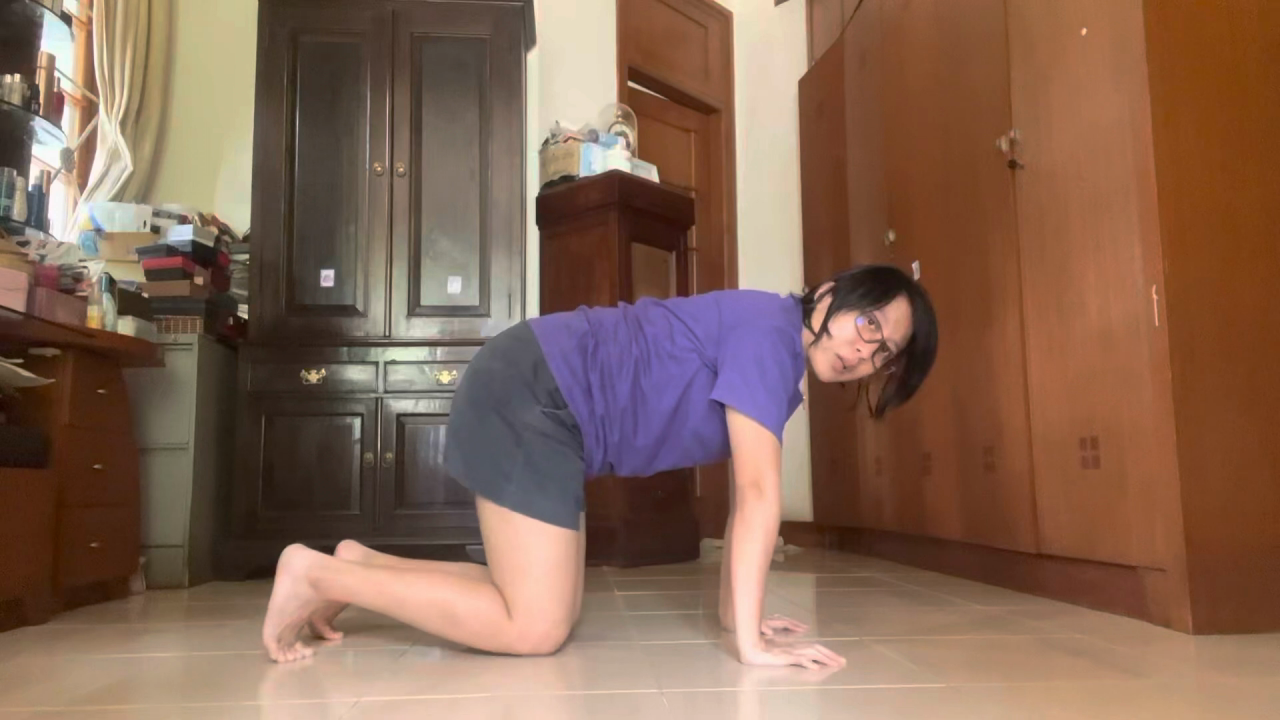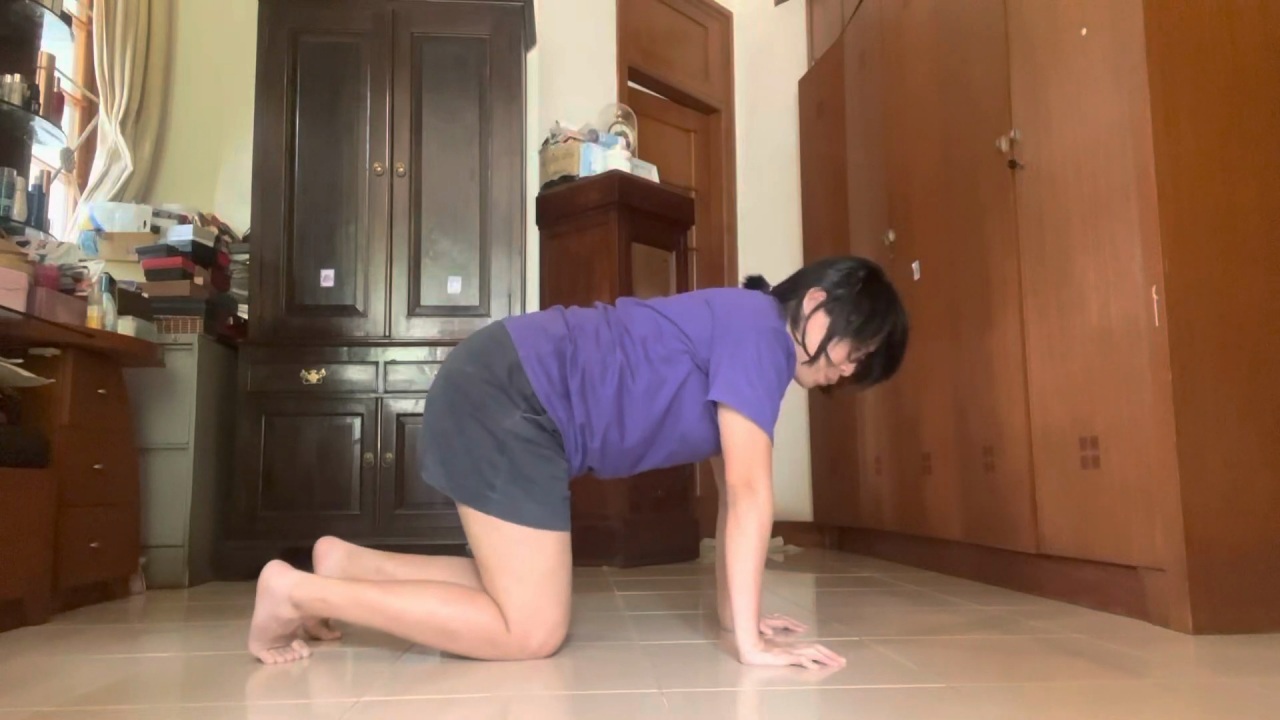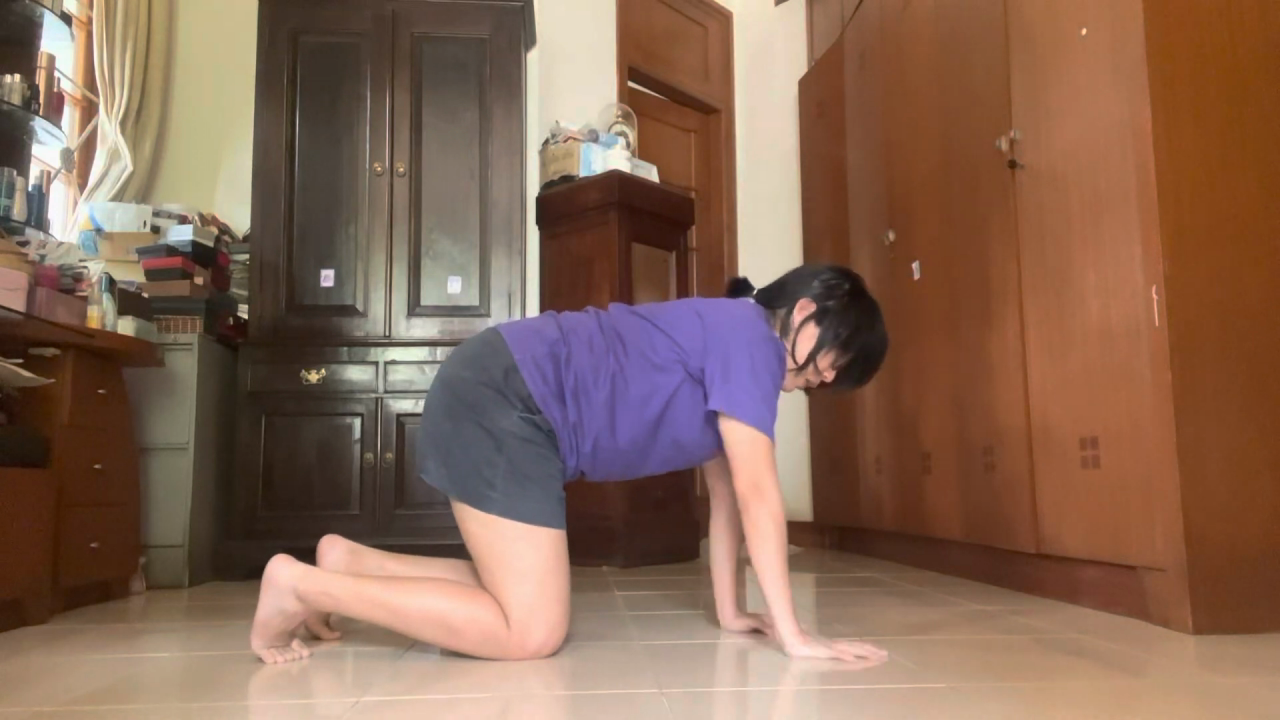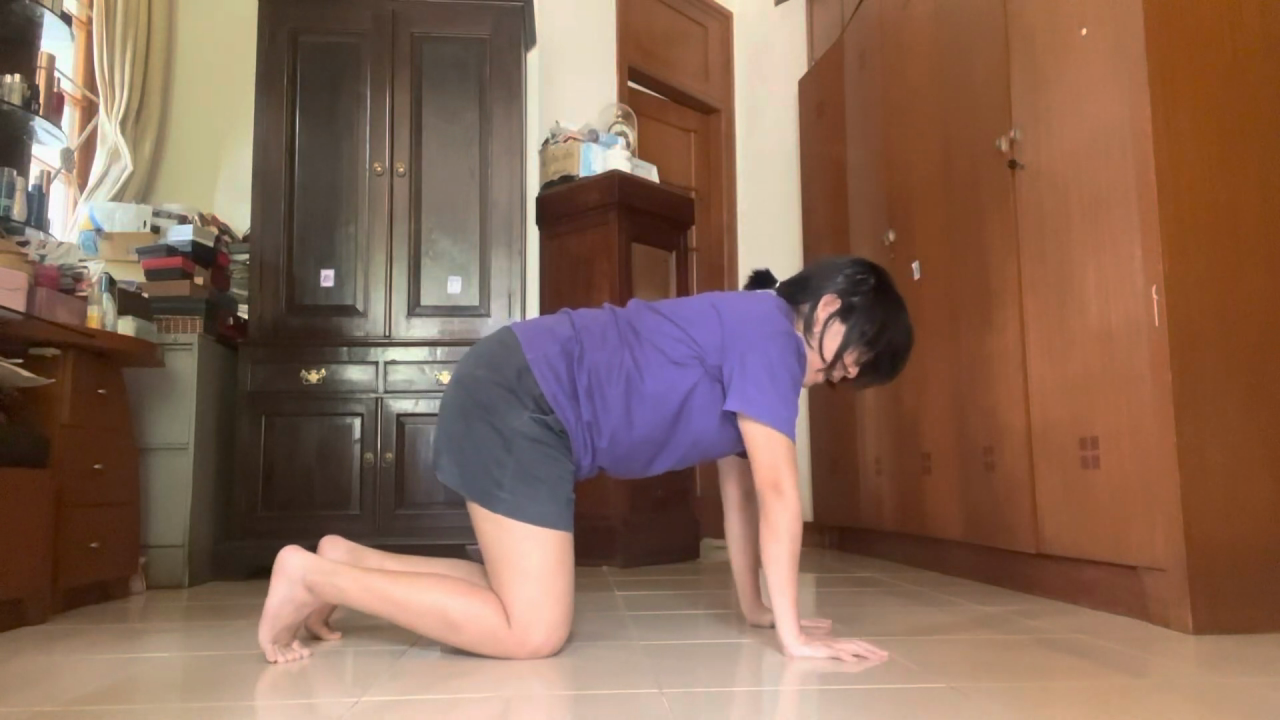
dt=0.7s
person 1, frame 1
left shoulder: (783, 378)
right shoulder: (770, 334)
left elbow: (746, 494)
right elbow: (758, 494)
left wrist: (734, 610)
right wrist: (750, 640)
left hip: (538, 401)
right hip: (530, 390)
left knee: (551, 599)
right knee: (535, 628)
left ankle: (363, 566)
right ankle: (318, 572)
person 1, frame 2
left shoulder: (743, 342)
right shoulder: (761, 332)
left elbow: (732, 493)
right elbow: (750, 493)
left wrist: (732, 612)
right wrist: (749, 641)
left hip: (502, 392)
right hip: (507, 396)
left knee: (522, 586)
right knee: (533, 633)
left ankle: (348, 563)
right ankle: (299, 591)
person 1, frame 3
left shoulder: (727, 349)
right shoulder: (752, 341)
left elbow: (725, 493)
right elbow: (760, 496)
left wrist: (729, 611)
right wrist: (792, 634)
left hip: (495, 394)
right hip: (502, 399)
left knee: (517, 588)
right knee: (533, 632)
left ankle: (350, 560)
right ankle: (303, 584)
person 1, frame 4
left shoulder: (744, 339)
right shoulder: (771, 335)
left elbow: (740, 487)
right elbow: (779, 493)
left wrist: (754, 607)
right wrist: (792, 633)
left hip: (516, 397)
right hip: (519, 398)
left knee: (526, 593)
right knee: (534, 633)
left ankle: (347, 561)
right ankle: (316, 574)
